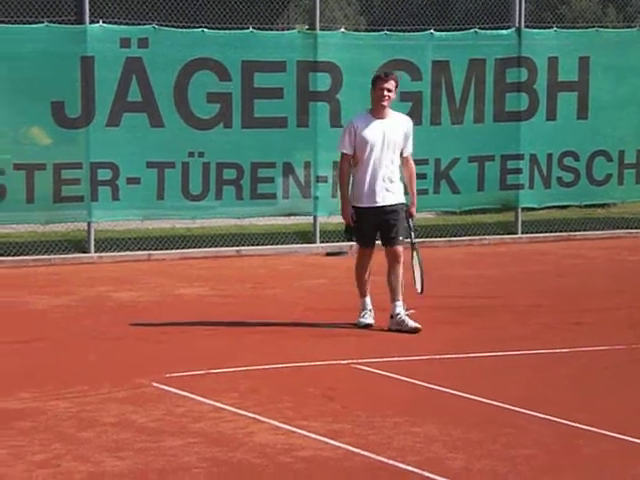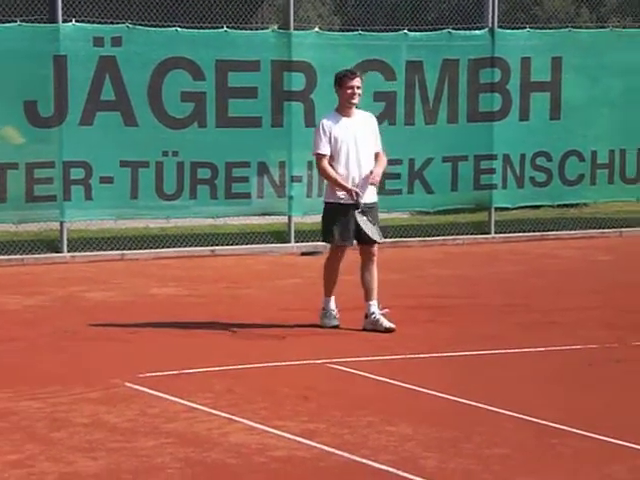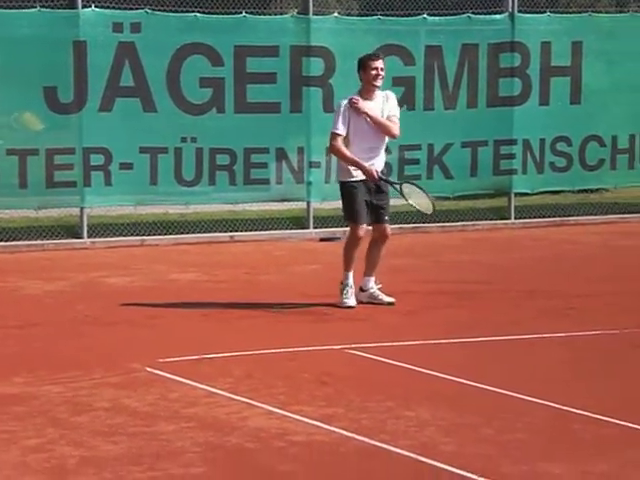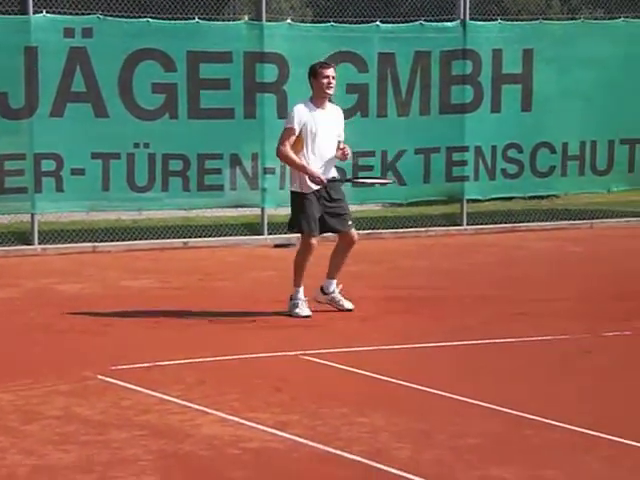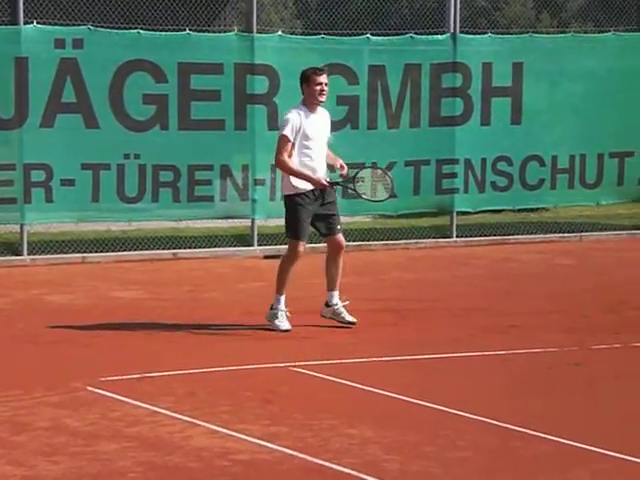
dt=1s
person 1, frame 1
left shoulder: (404, 123)
right shoulder: (356, 124)
left elbow: (407, 163)
right elbow: (345, 165)
left wrist: (413, 200)
right wrist: (345, 203)
left hip: (394, 201)
right hip: (362, 202)
left knee: (396, 255)
right knee: (364, 255)
left ankle: (397, 314)
right ankle: (366, 308)
person 1, frame 2
left shoulder: (369, 120)
right shoulder: (326, 124)
left elbow: (380, 156)
right elbow: (322, 165)
left wrist: (377, 171)
right wrist: (345, 187)
left hip: (368, 200)
right hip: (338, 201)
left knee: (370, 254)
right knee: (337, 253)
left ankle: (372, 313)
right ankle: (328, 307)
person 1, frame 3
left shoulder: (388, 99)
right shoulder: (346, 105)
left elbow: (395, 132)
right elbow: (334, 145)
left wrist: (367, 111)
right wrist: (362, 166)
left hip: (377, 175)
right hip: (352, 177)
left knee: (382, 233)
right knee: (358, 232)
left ankle: (367, 287)
right ankle: (347, 284)
person 1, frame 4
left shoulder: (337, 112)
right shoulder: (300, 111)
right elbow: (282, 150)
left wrist: (343, 151)
right wrist: (307, 170)
left hip: (330, 184)
right hip: (305, 188)
left knee: (349, 237)
right knee: (309, 242)
left ankle: (328, 289)
right ankle: (297, 297)
person 1, frame 5
left shoulder: (325, 116)
right shoulder: (293, 118)
right elbow: (280, 160)
left wrist: (335, 160)
right wrist: (309, 177)
left hip: (322, 190)
right hip: (299, 192)
left knee: (337, 243)
right knee: (296, 250)
left ankle: (332, 303)
right ankle: (277, 308)
